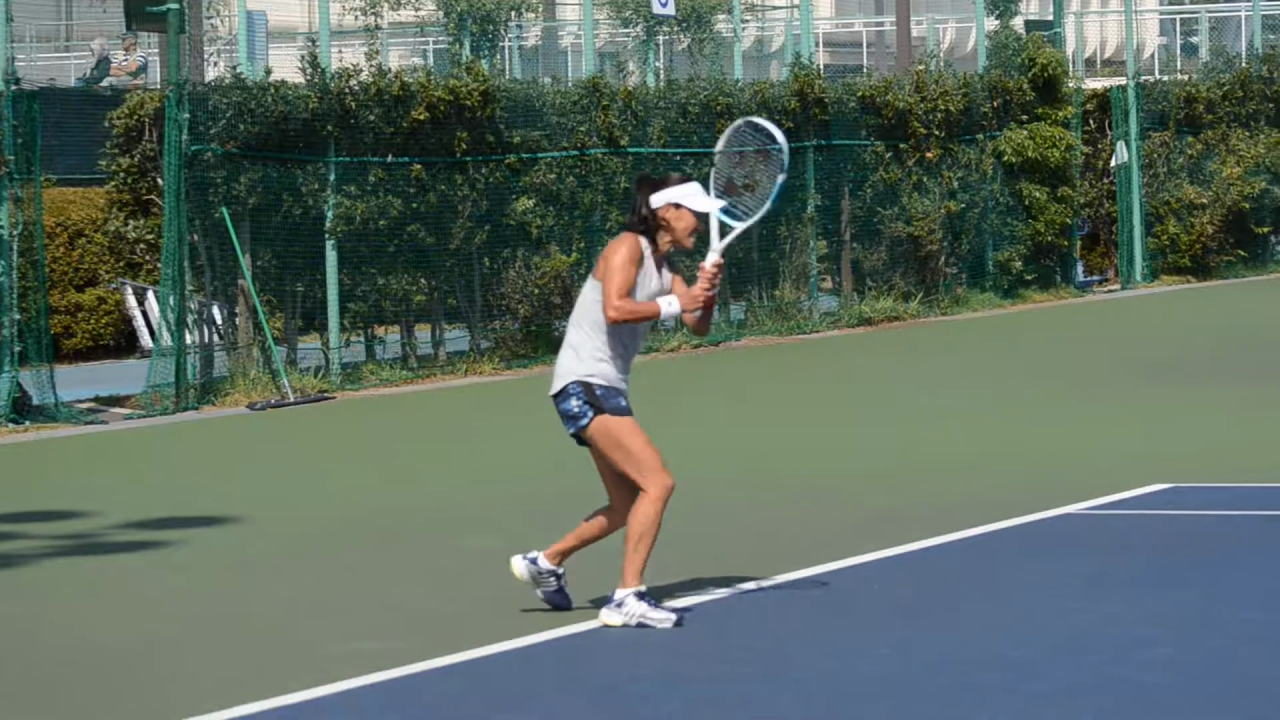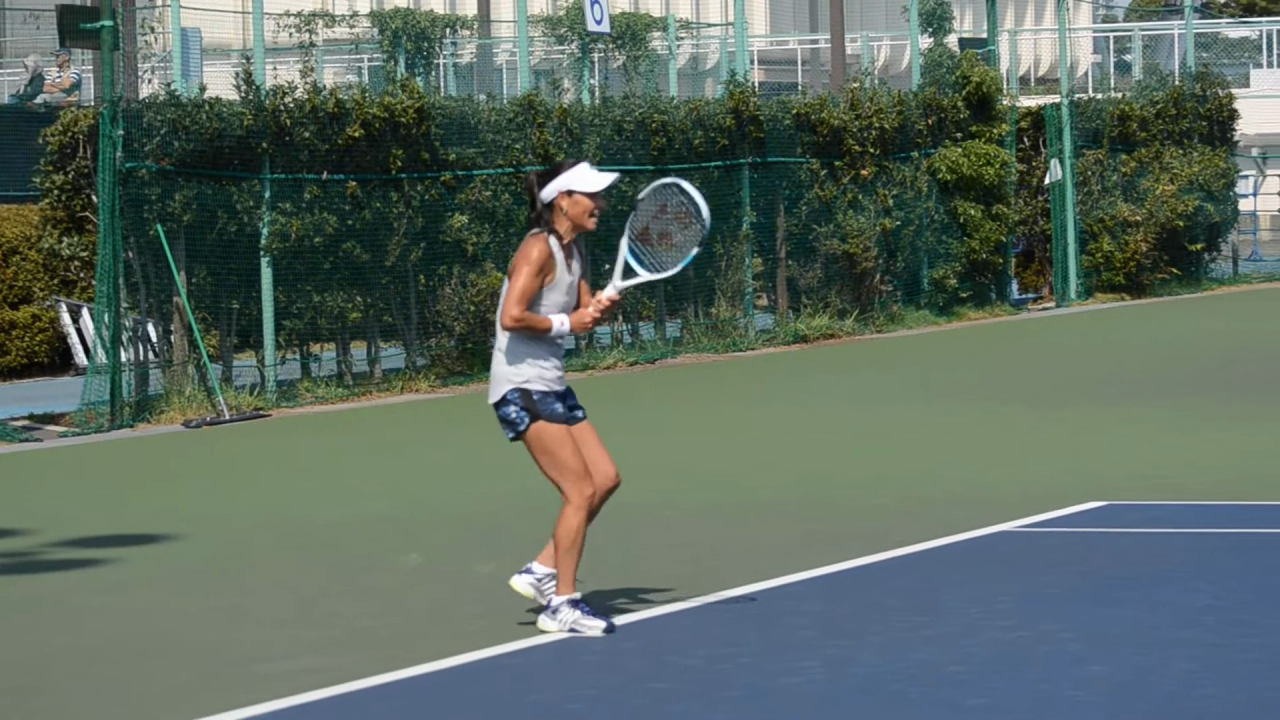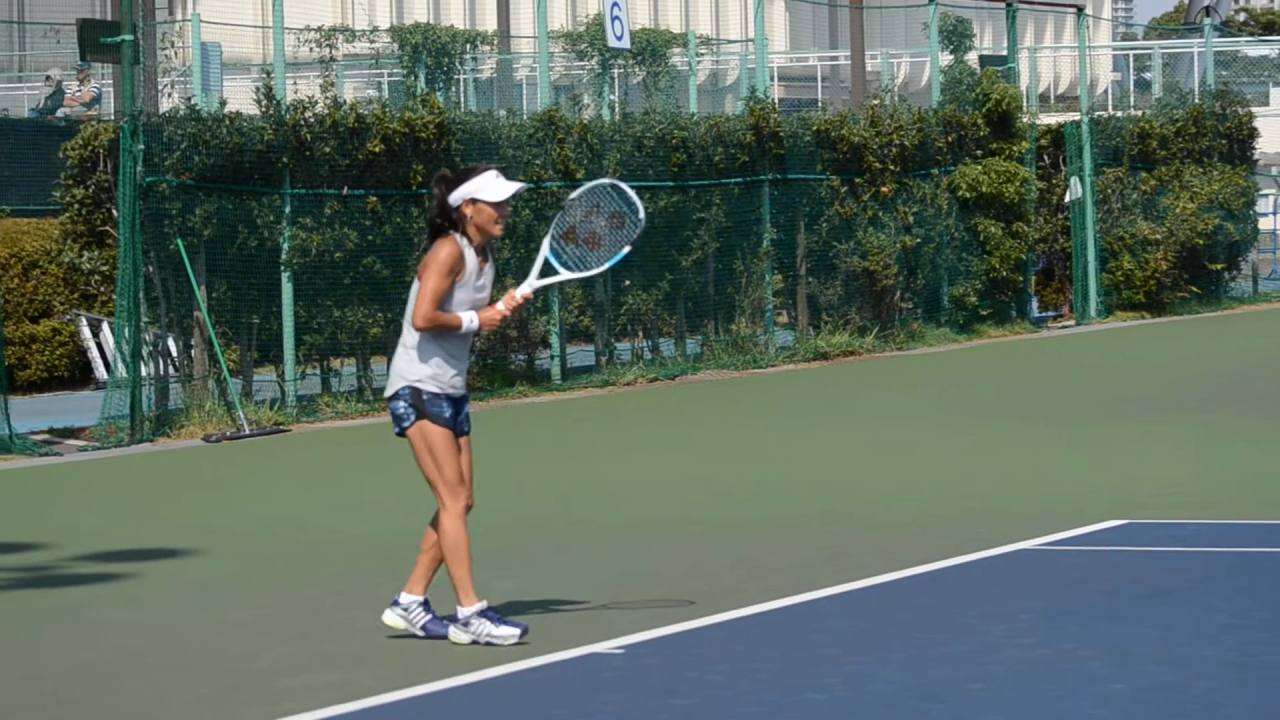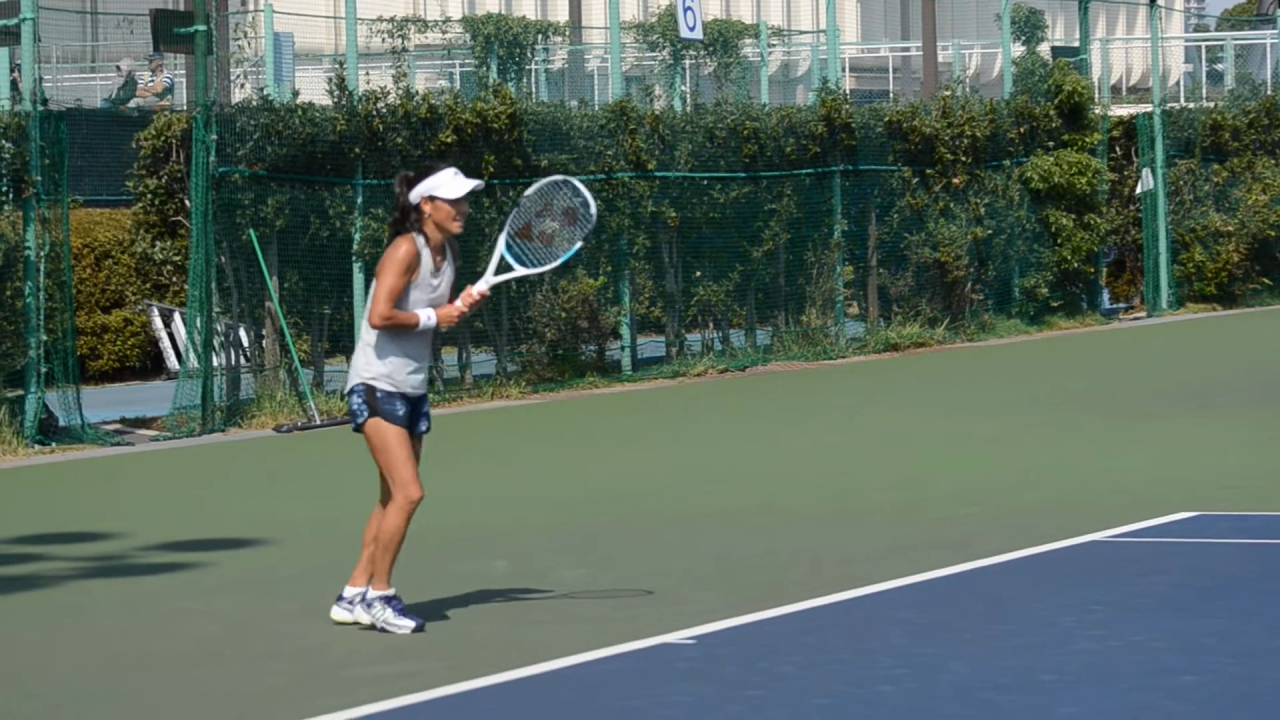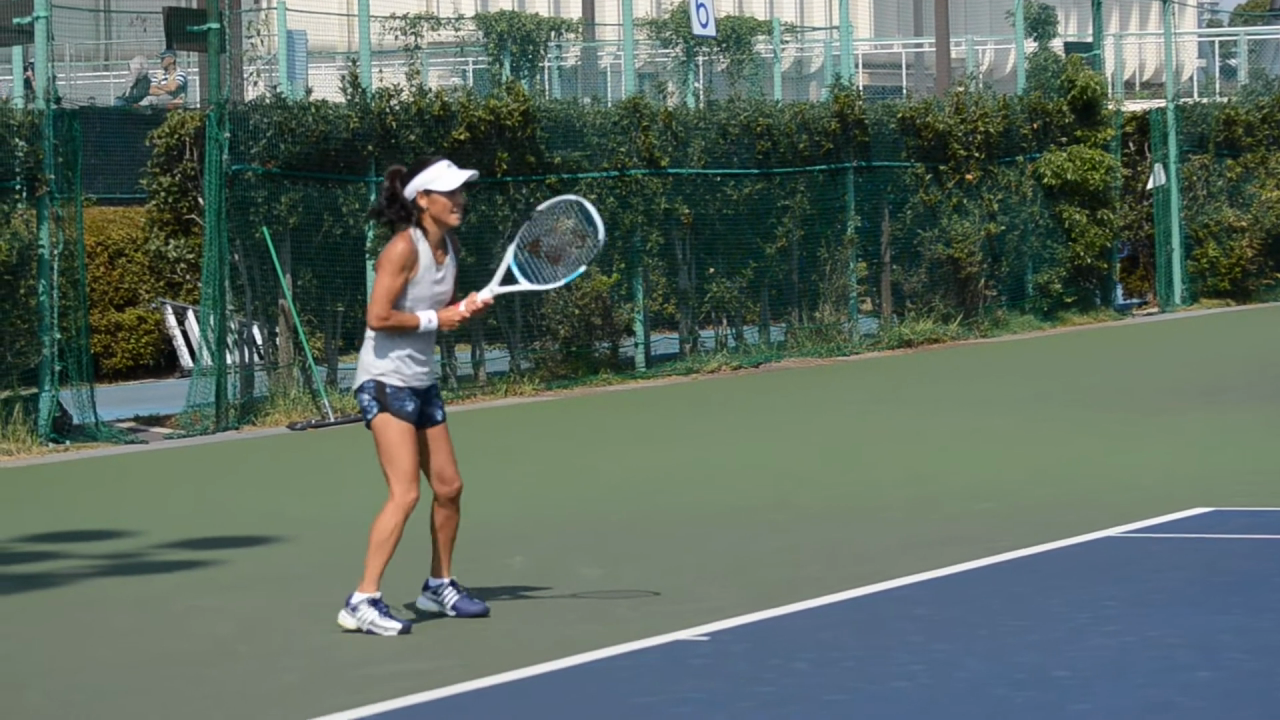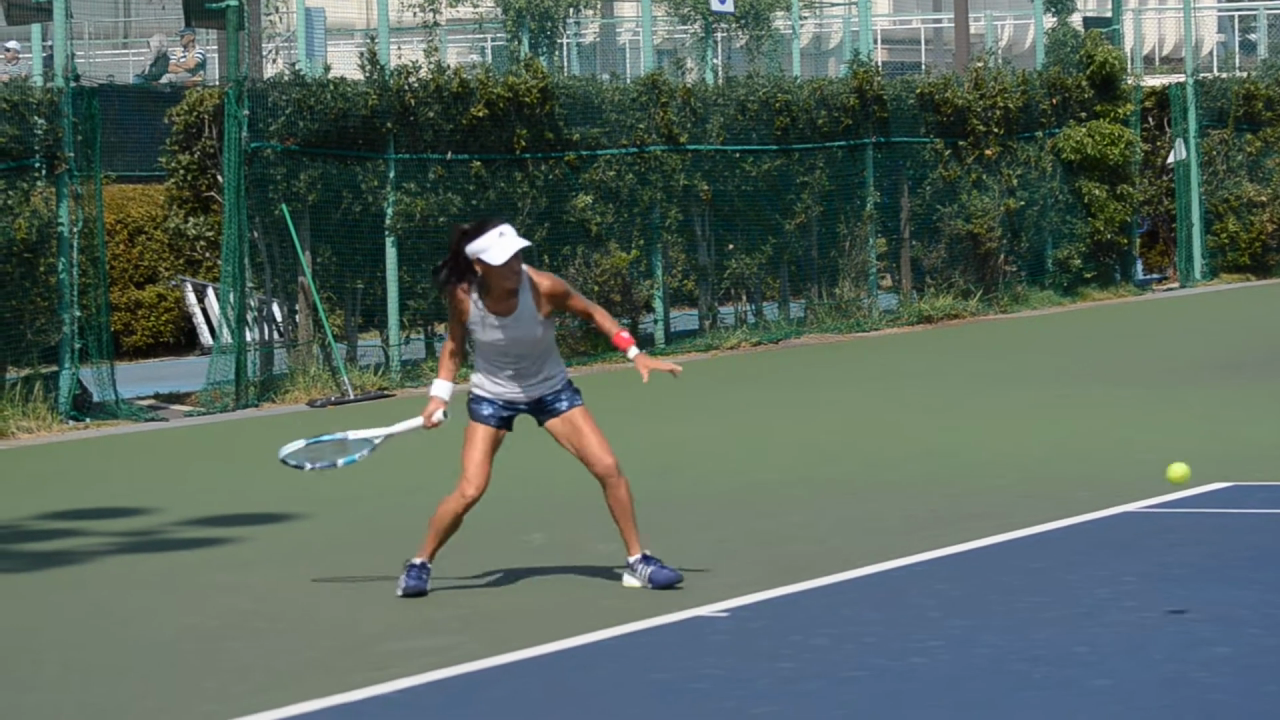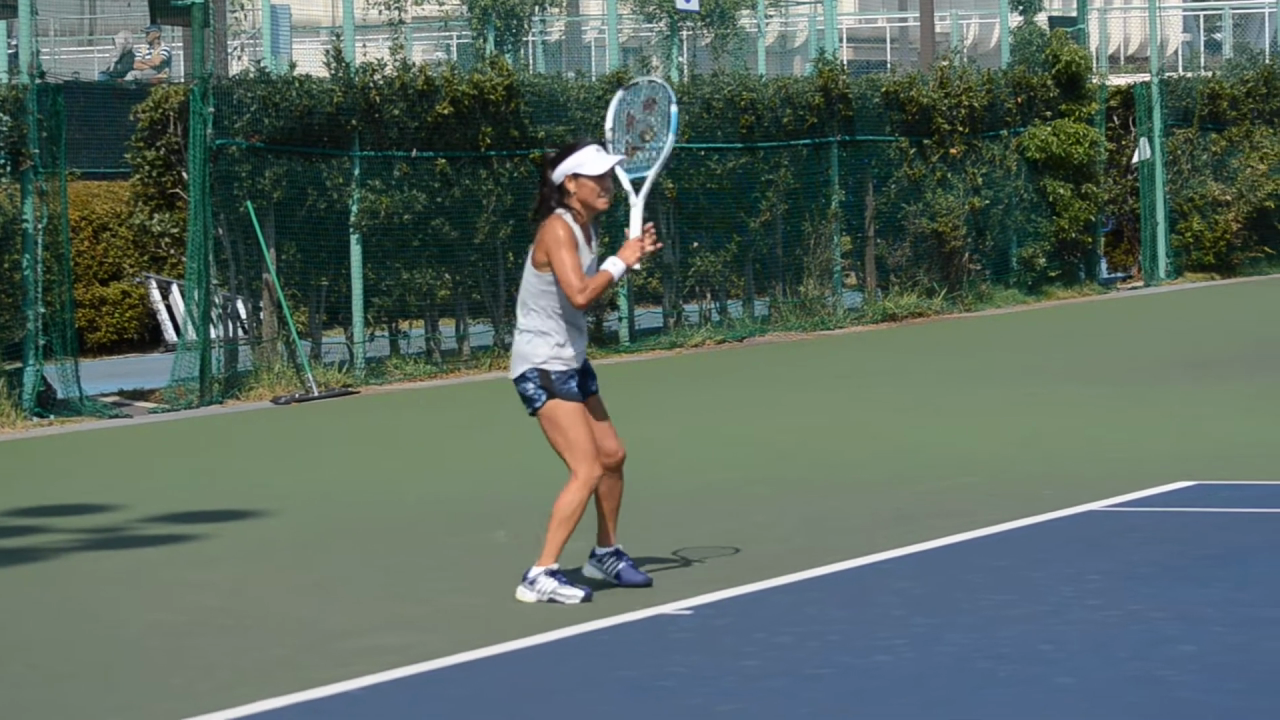
dt=0.7s
person 1, frame 1
left shoulder: (663, 264)
right shoulder: (627, 247)
left elbow: (699, 326)
right elbow: (616, 310)
left wrist: (704, 291)
right wrist: (675, 304)
left hip: (608, 389)
right hip: (585, 386)
left knee: (631, 504)
right knee: (658, 484)
left ankle: (544, 561)
right ankle: (626, 599)
person 1, frame 2
left shoulder: (572, 248)
right shoulder: (538, 248)
left elbow: (584, 317)
right elbow: (511, 318)
left wrist: (597, 307)
right wrist: (564, 323)
left hip: (551, 386)
right hip: (521, 387)
left knee: (607, 478)
right knee: (581, 491)
left ankle: (541, 572)
right ankle: (561, 604)
person 1, frame 3
left shoulder: (485, 254)
right shoulder: (448, 250)
left elbow: (480, 316)
right elbow: (422, 318)
left wrist: (506, 308)
right wrist: (474, 321)
left hip: (451, 390)
right hip: (418, 387)
left knee: (457, 502)
right knee: (455, 499)
left ankle: (410, 602)
right ankle: (472, 610)
person 1, frame 4
left shoulder: (449, 250)
right shoulder: (405, 249)
right elbow: (379, 317)
left wrist: (462, 304)
right wrist: (433, 317)
left hip: (411, 387)
right hip: (376, 384)
left knee: (396, 498)
right knee: (408, 493)
left ankle: (356, 595)
right ankle: (379, 593)
person 1, frame 5
left shoulder: (451, 245)
right shoulder: (402, 248)
right elbow: (378, 318)
left wrist: (466, 307)
right wrist: (437, 319)
left hip: (422, 382)
right hip: (384, 381)
left knee: (448, 490)
right knee: (405, 495)
left ankle: (439, 584)
right ankle: (362, 602)
person 1, frame 6
left shoulder: (544, 286)
right shoulder: (461, 294)
left elbow: (592, 311)
right elbow: (454, 343)
left wrist: (636, 354)
right wrist: (440, 393)
left hip: (549, 387)
right hip: (493, 393)
left knee: (607, 466)
right knee: (468, 491)
left ankle: (638, 560)
right ankle: (420, 563)
person 1, frame 7
left shoulder: (585, 228)
right shoulder: (557, 229)
left elbow: (591, 293)
right elbow: (578, 295)
left wrist: (631, 255)
right wrist: (619, 262)
left hip: (568, 363)
right hip: (542, 366)
left knee: (613, 459)
right knee: (587, 471)
left ankle: (605, 556)
right ankle: (540, 575)
